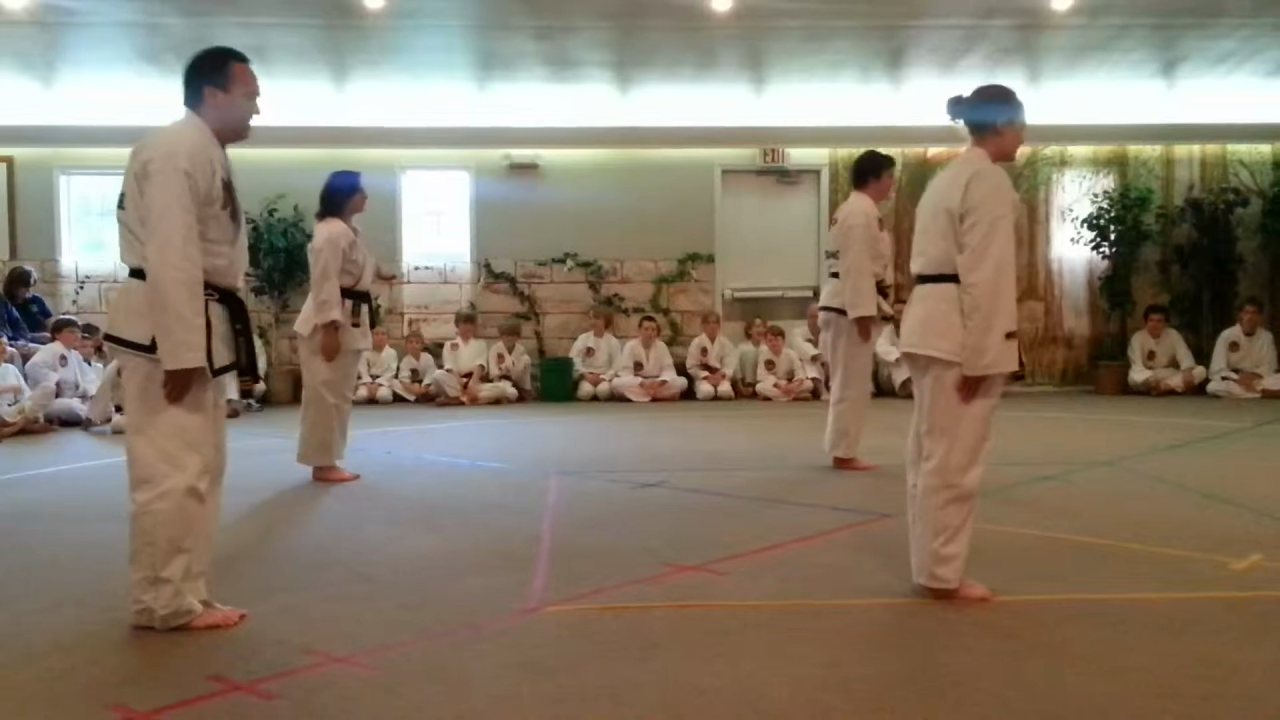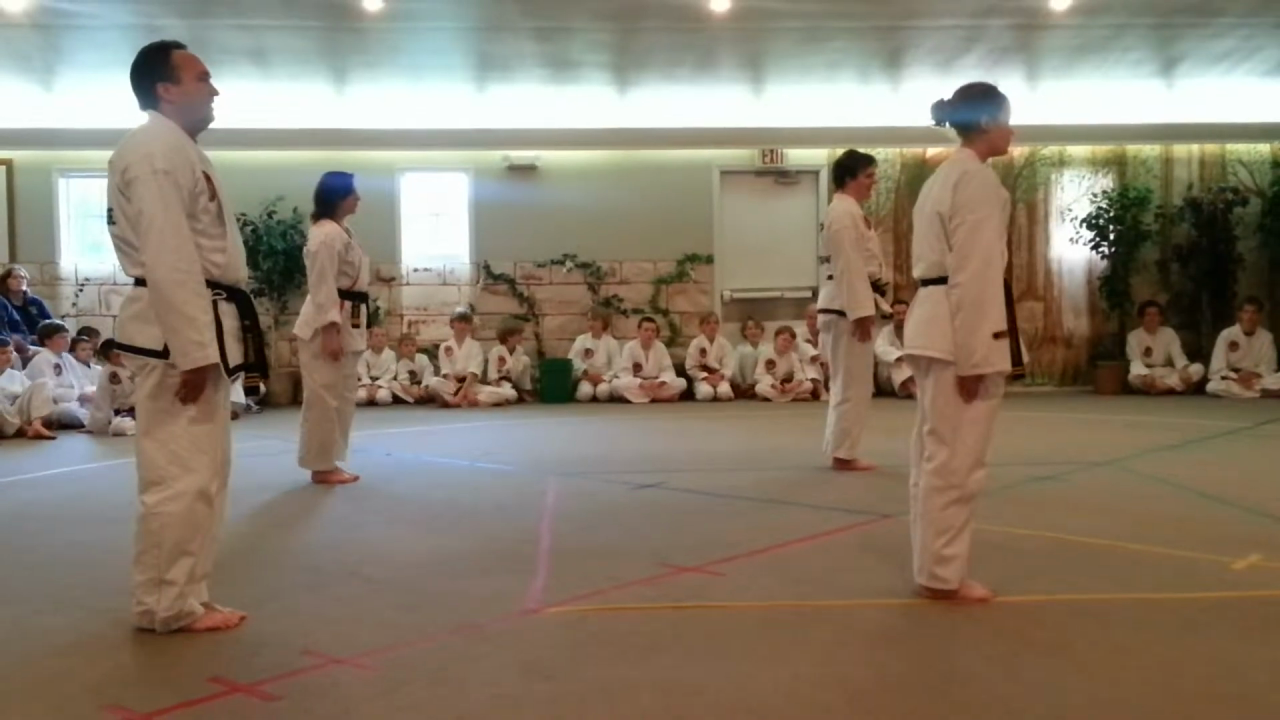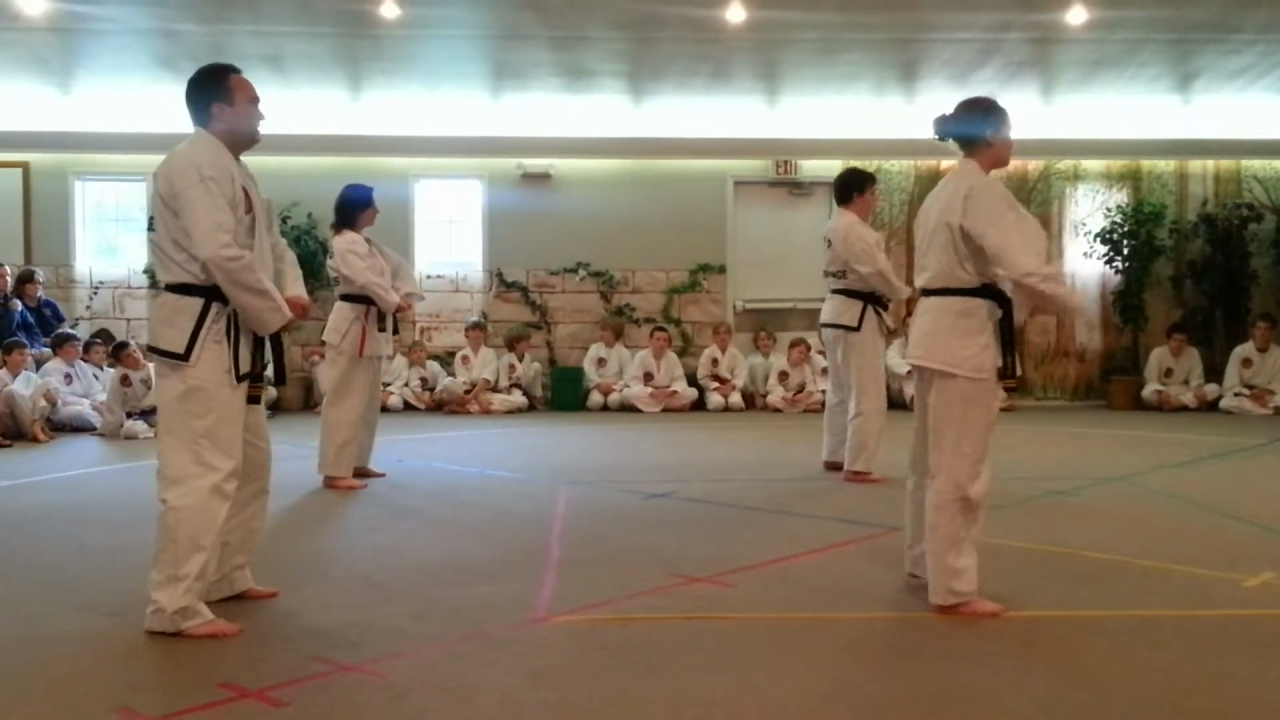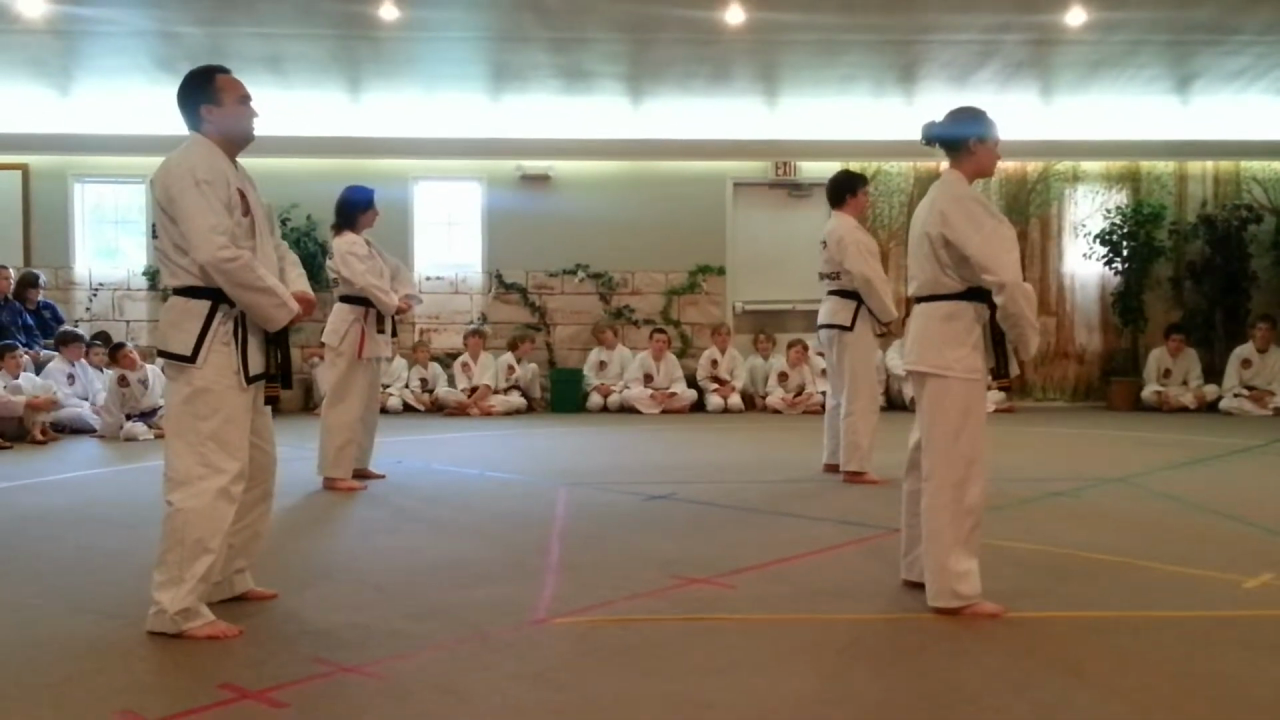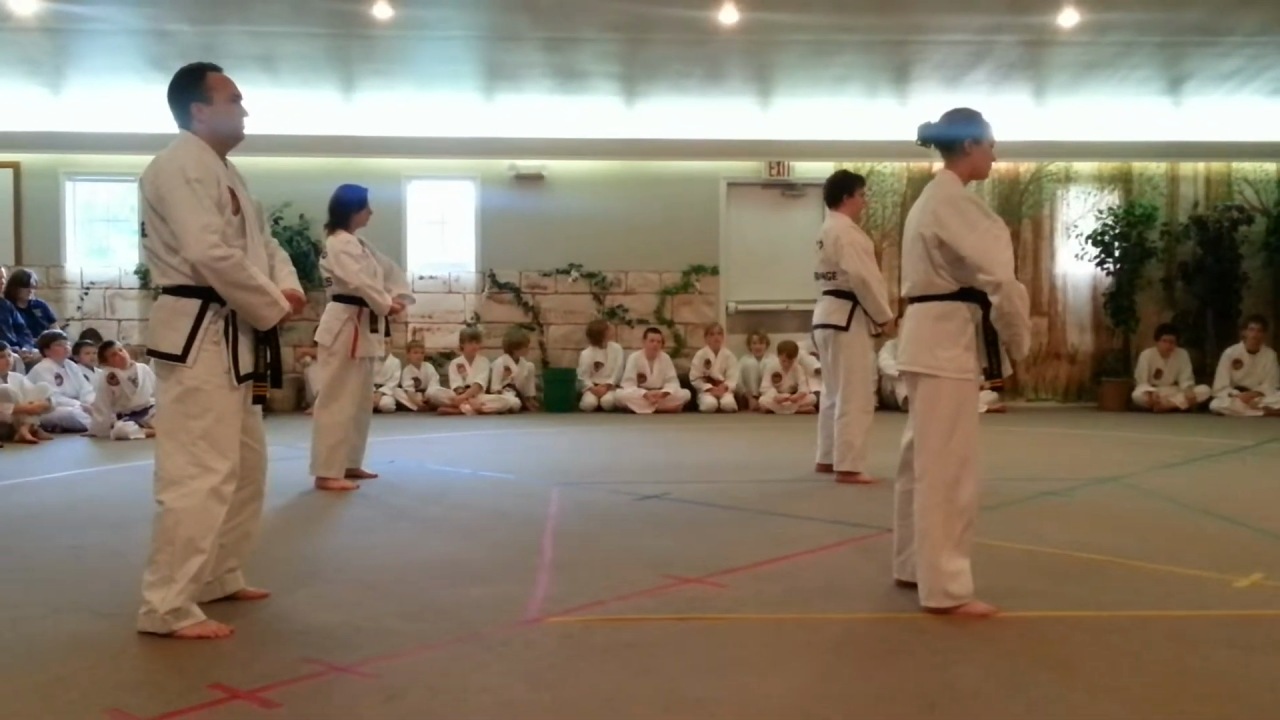
dt=1s
person 1, frame 1
left shoulder: (205, 153)
right shoulder: (178, 150)
right elbow: (170, 259)
right wrist: (180, 353)
left hip: (198, 325)
right hip: (167, 330)
left knee: (200, 466)
right knee: (172, 471)
left ankle: (183, 593)
right ankle: (164, 602)
person 1, frame 2
left shoulder: (179, 150)
right shoulder: (154, 150)
right elbow: (169, 262)
left wrist: (210, 343)
right wrist: (194, 351)
left hip: (201, 328)
right hip: (174, 333)
left knee: (203, 471)
right knee: (181, 474)
left ankle: (185, 594)
right ankle: (166, 605)
person 1, frame 3
left shoulder: (234, 169)
right shoulder: (195, 164)
left elbow: (270, 245)
right elbow: (221, 254)
left wrist: (293, 293)
right wrist: (275, 315)
left hip: (229, 334)
right hip: (199, 335)
left knee: (248, 463)
right knee: (203, 472)
left ankle: (225, 576)
right ankle: (176, 606)
person 1, frame 4
left shoulder: (233, 173)
right shoulder: (190, 169)
left elbow: (271, 244)
right elbow: (220, 256)
left wrist: (297, 288)
right wrist: (282, 309)
left hip: (238, 338)
right hip: (207, 337)
left knee: (254, 465)
right knee: (208, 474)
left ankle: (227, 577)
right ankle: (177, 606)
person 1, frame 5
left shoulder: (224, 172)
right shoulder: (179, 168)
left elbow: (261, 242)
right elbow: (210, 255)
left wrist: (287, 286)
right wrist: (273, 308)
left hip: (230, 336)
right hip: (198, 336)
left knee: (244, 465)
right knee: (199, 473)
left ankle: (217, 578)
right ankle: (167, 606)
person 2, frame 1
left shoulder: (951, 176)
right shoulder: (988, 179)
right elbow: (984, 275)
right wrist: (980, 356)
left hip: (930, 320)
right hip: (959, 327)
left knee: (932, 451)
right knee: (954, 457)
left ankle: (933, 567)
right ankle: (942, 575)
person 2, frame 2
left shoulder: (942, 177)
right shoulder: (976, 178)
right elbow: (975, 274)
right wrist: (975, 354)
left hip: (933, 322)
right hip: (962, 329)
left knee: (936, 452)
right knee: (956, 457)
left ankle: (935, 567)
right ankle: (942, 575)
person 2, frame 3
left shoulder: (943, 190)
right shoulder: (981, 189)
right elbow: (1026, 262)
right wrist: (1067, 297)
left hip: (936, 329)
right hip: (962, 336)
left knee: (934, 461)
right knee: (959, 468)
left ankle: (927, 561)
right ankle: (953, 590)
person 2, frame 4
left shoulder: (935, 198)
right shoulder: (961, 200)
right elbow: (1004, 276)
right wrist: (1027, 337)
left hip: (934, 334)
right hip: (954, 339)
left knee: (930, 460)
right knee: (954, 467)
left ankle: (922, 565)
right ankle: (952, 589)
person 2, frame 5
left shoulder: (930, 198)
right shoulder: (955, 201)
right elbow: (999, 276)
right wrist: (1018, 337)
left hip: (928, 333)
right hip: (947, 339)
left knee: (923, 458)
right knee: (947, 465)
left ankle: (914, 564)
right ankle: (944, 588)
person 3, frame 1
left shoulder: (856, 209)
right shoulder: (861, 212)
right elbow: (856, 267)
left wrist: (868, 306)
right wrist: (864, 312)
left hip: (845, 303)
right hip: (851, 305)
left knee: (850, 382)
right knee: (852, 383)
left ankle: (842, 449)
right ankle: (843, 453)
person 3, frame 2
left shoulder: (846, 211)
right shoulder: (846, 213)
right elbow: (849, 267)
left wrist: (862, 308)
right wrist: (861, 311)
left hip: (841, 304)
right hip: (847, 306)
left knee: (847, 383)
right knee: (853, 384)
left ankle: (840, 449)
right ankle: (843, 454)
person 3, frame 3
left shoulder: (837, 226)
right shoulder: (853, 229)
right elbow: (878, 271)
left wrist: (890, 291)
right wrist: (902, 293)
left hip: (838, 312)
right hip: (856, 316)
left knee: (842, 391)
right knee: (867, 396)
left ankle: (835, 455)
right ankle: (857, 466)
person 3, frame 4
left shoulder: (833, 229)
right shoulder: (849, 231)
right elbow: (867, 277)
left wrist: (880, 314)
right wrist: (888, 314)
left hip: (835, 313)
right hip: (851, 316)
left knee: (841, 393)
right knee: (860, 396)
left ankle: (834, 458)
right ankle: (854, 466)
person 3, frame 5
left shoulder: (829, 230)
right shoulder: (846, 231)
right elbow: (863, 278)
left wrist: (876, 315)
right wrist: (884, 315)
left hip: (829, 314)
right hip: (847, 317)
left knee: (835, 392)
right knee: (854, 397)
left ankle: (828, 458)
right ankle: (847, 466)
person 4, frame 1
left shoulder: (349, 230)
right shoulder: (331, 232)
right elbow: (324, 283)
right wrist: (329, 329)
left hip: (347, 321)
right hip: (330, 322)
left knee: (340, 394)
right knee: (325, 394)
left ankle: (327, 461)
right ankle: (322, 464)
person 4, frame 2
left shoulder: (342, 232)
right shoulder: (326, 234)
right elbow: (322, 287)
left wrist: (360, 327)
right wrist: (330, 331)
left hip: (346, 323)
right hip: (327, 325)
left knee: (343, 397)
right knee: (325, 397)
left ankle: (329, 461)
right ankle: (322, 467)
person 4, frame 3
left shoulder: (367, 244)
right shoulder: (345, 243)
left elbow: (399, 267)
right elbow: (366, 279)
left wrist: (406, 296)
right wrist: (393, 303)
left hip: (371, 327)
right hip: (352, 326)
left knee: (369, 400)
right knee: (345, 399)
left ankle: (356, 463)
right ankle: (335, 472)
person 4, frame 4
left shoulder: (366, 245)
right shoulder: (345, 244)
left elbow: (397, 271)
right elbow: (365, 281)
left wrist: (405, 298)
right wrist: (392, 306)
left hip: (370, 329)
right hip: (351, 327)
left knee: (368, 401)
right knee: (344, 401)
left ankle: (356, 464)
right ankle: (335, 473)
person 4, frame 5
left shoulder: (358, 244)
right shoulder: (339, 243)
left elbow: (390, 270)
right elbow: (359, 281)
left wrist: (400, 297)
right wrist: (386, 305)
left hip: (362, 327)
right hip: (344, 326)
left knee: (359, 400)
right knee: (337, 399)
left ankle: (349, 463)
right ankle: (326, 472)
